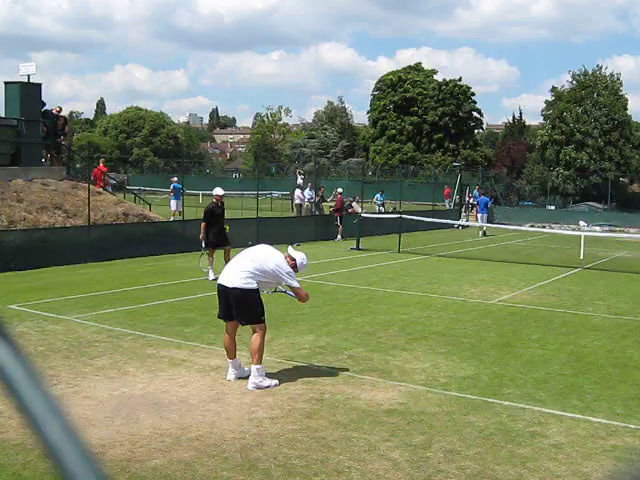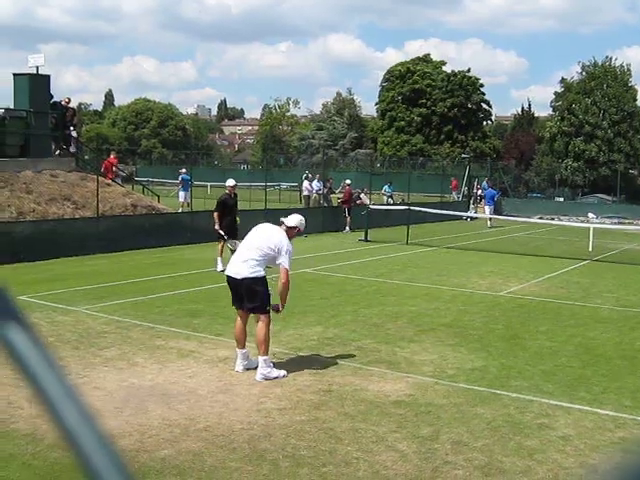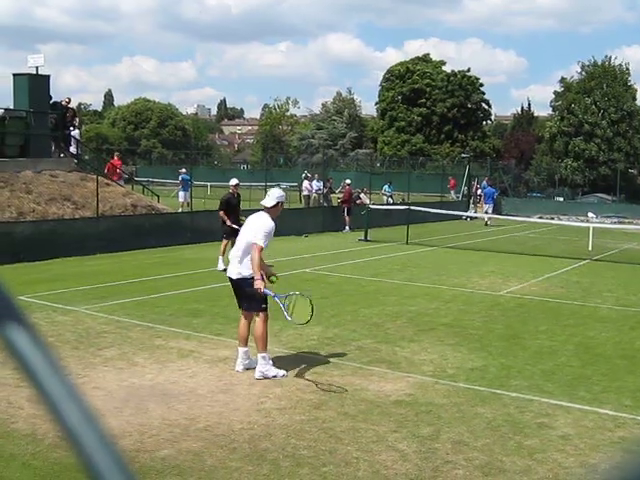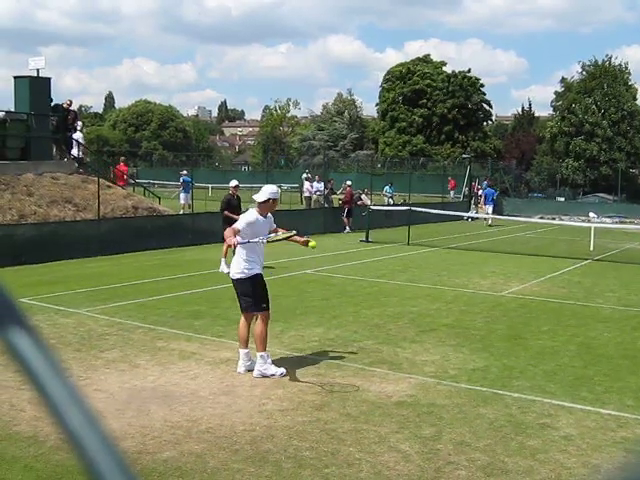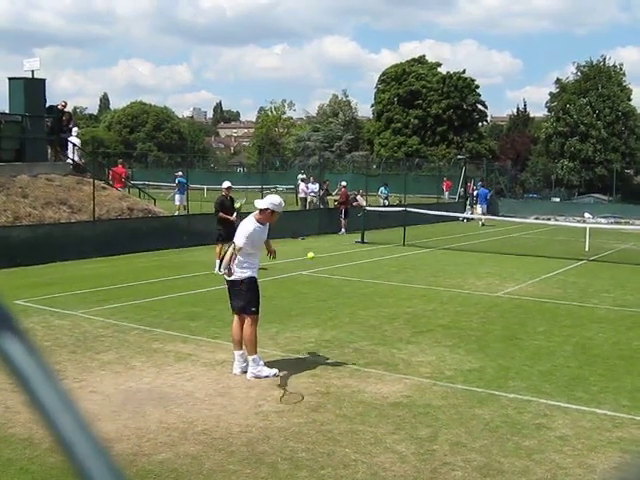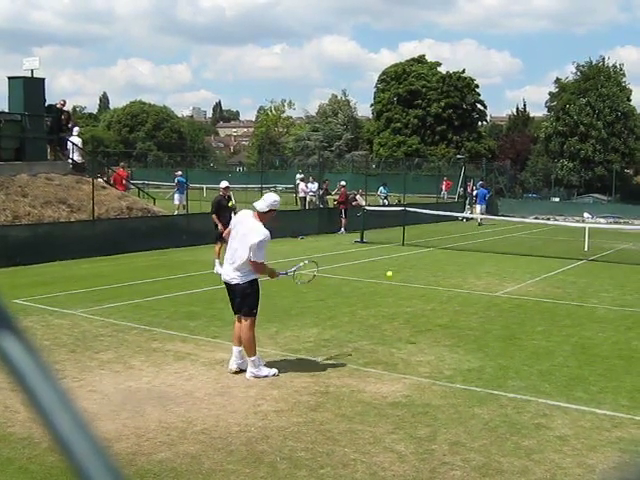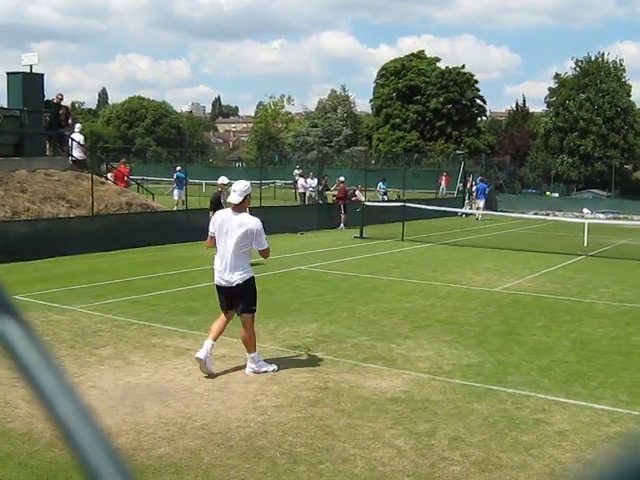
dt=0.3s
person 1, frame 1
left shoulder: (267, 249)
right shoulder: (284, 268)
right elbow: (303, 297)
left hip: (224, 281)
right hip: (243, 286)
left knee: (230, 328)
right knee: (259, 329)
left ankle: (234, 370)
right ankle: (257, 378)
person 1, frame 2
left shoulder: (264, 226)
right shoulder: (285, 245)
right elbow: (283, 281)
right wrist: (282, 304)
left hip: (232, 271)
right hip: (250, 275)
left knee: (242, 316)
right knee: (263, 319)
left ankle: (242, 360)
right ankle: (264, 368)
person 1, frame 3
left shoulder: (256, 217)
right shoulder: (267, 224)
right elbow: (256, 252)
left wrist: (267, 270)
right wrist: (258, 278)
left hip: (234, 272)
right hip: (247, 274)
left knee: (247, 315)
right knee: (262, 316)
left ankle: (243, 360)
right ankle: (264, 366)
person 1, frame 4
left shoulder: (267, 217)
right shoulder: (250, 217)
left elbow: (276, 230)
right elbow: (229, 231)
left wrist: (297, 239)
right wrist: (230, 238)
left hip: (243, 273)
right hip: (248, 273)
left knee: (247, 315)
right knee: (262, 316)
left ankle: (244, 361)
right ankle: (262, 365)
person 1, frame 5
left shoulder: (261, 219)
right shoulder: (250, 229)
right elbow: (234, 250)
left wrist: (269, 246)
right wrist: (229, 262)
left hip: (242, 275)
right hip: (242, 276)
left knee: (239, 317)
right knee: (251, 319)
left ankle: (240, 363)
right ankle: (255, 367)
person 1, frame 6
left shoulder: (242, 215)
right shoulder: (262, 235)
left elbow: (226, 235)
right elbow: (258, 266)
right wrist: (271, 272)
left hip: (229, 275)
right hip: (244, 279)
left knee: (240, 317)
right knee: (248, 321)
left ankle: (237, 360)
right ankle: (254, 367)
person 1, frame 7
left shoulder: (218, 216)
right shoulder: (253, 223)
left elbow: (210, 243)
right elbow: (265, 253)
left hip: (221, 276)
right hip: (241, 277)
left knee: (226, 315)
right knee: (247, 320)
left ankle: (206, 350)
right ankle: (254, 363)
